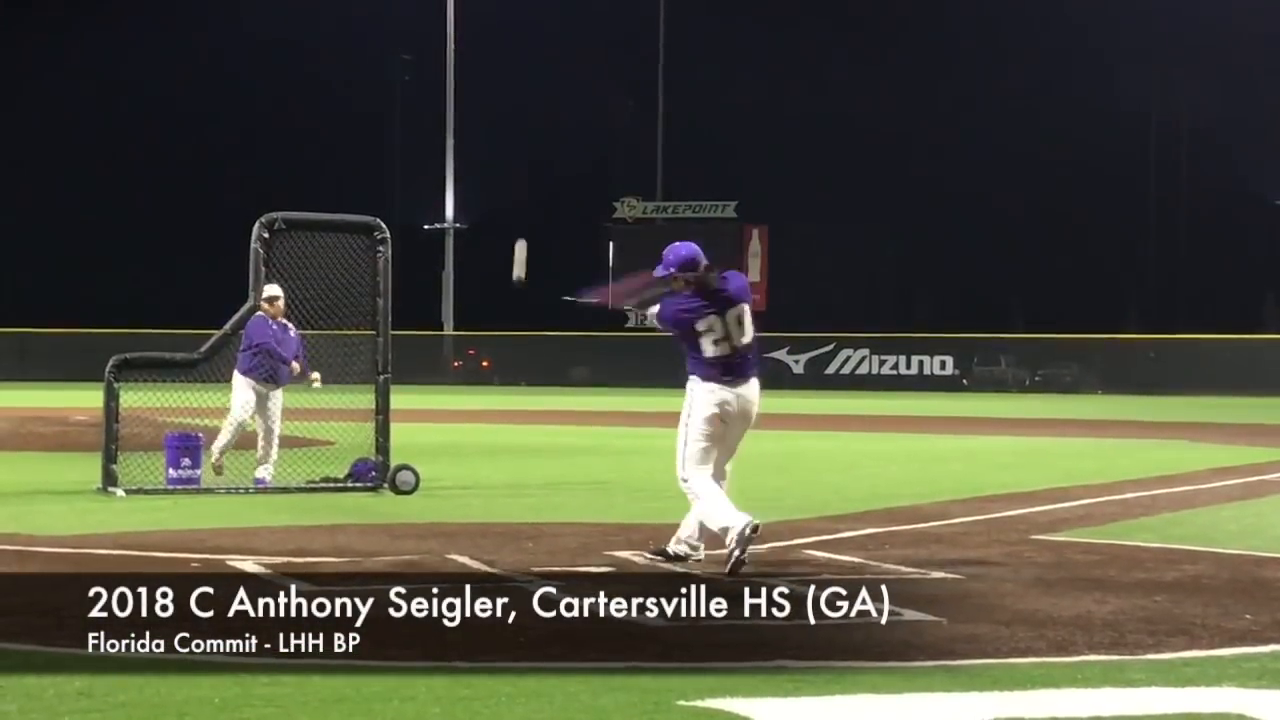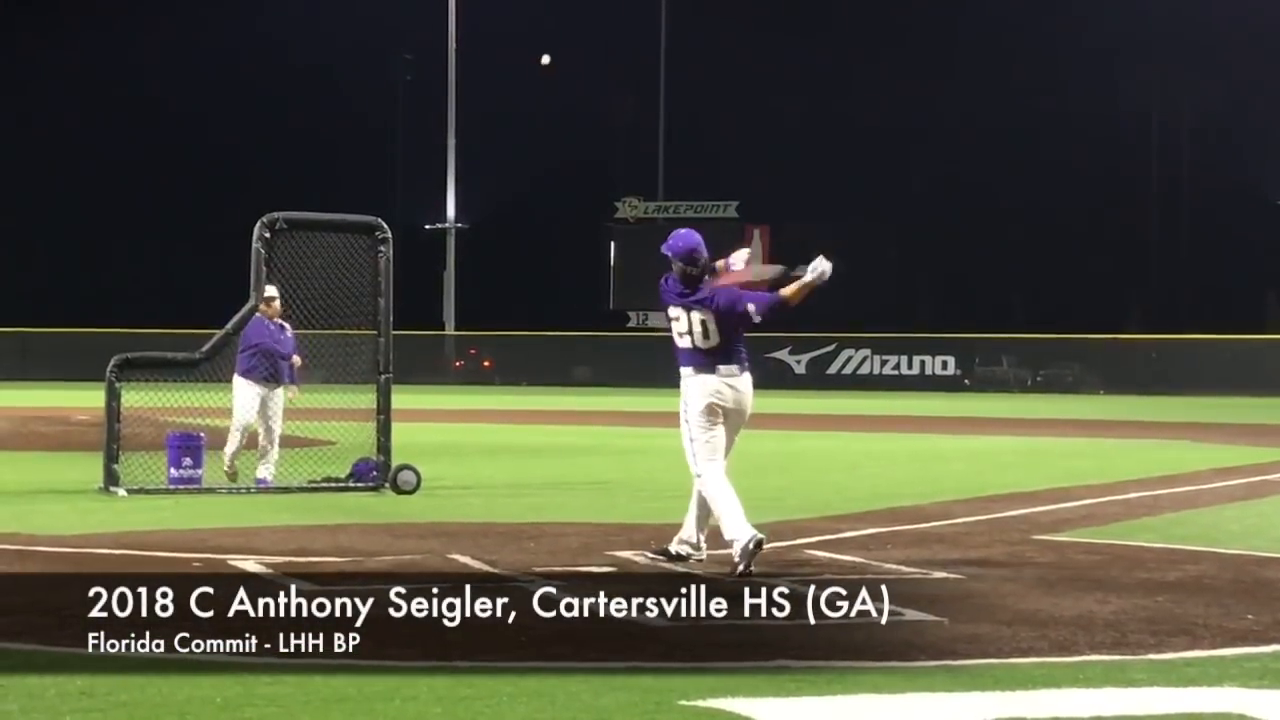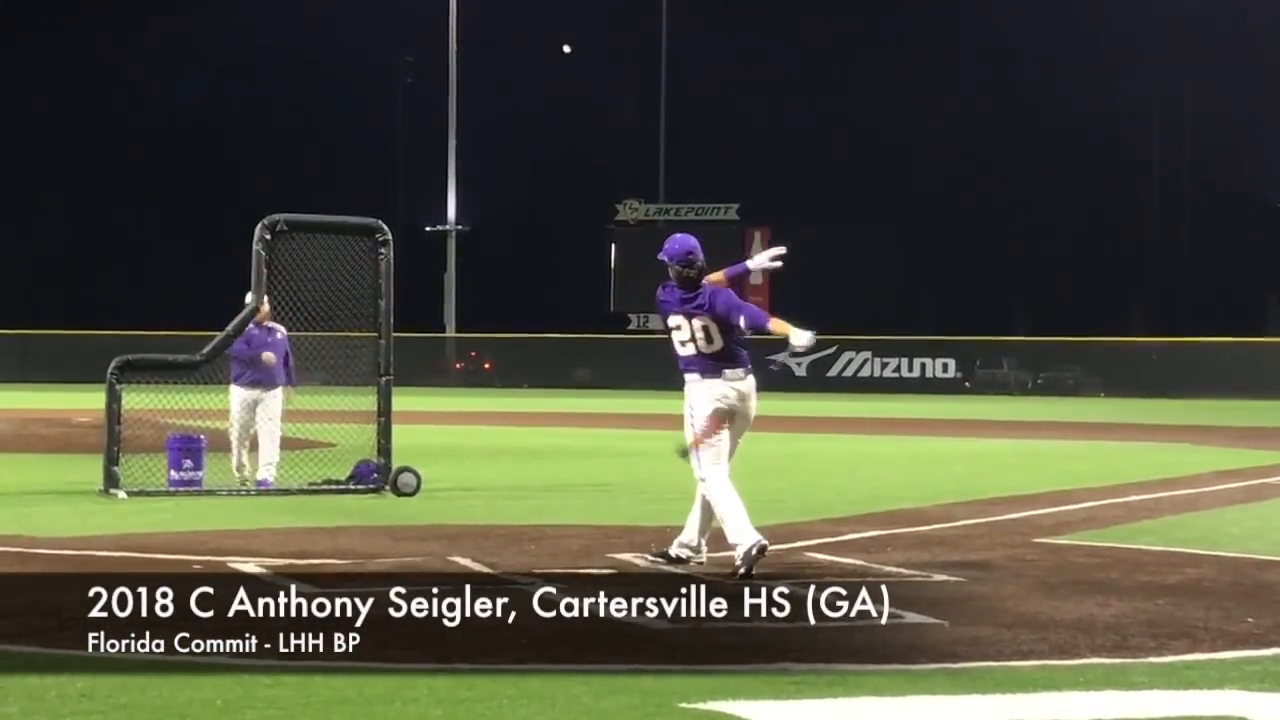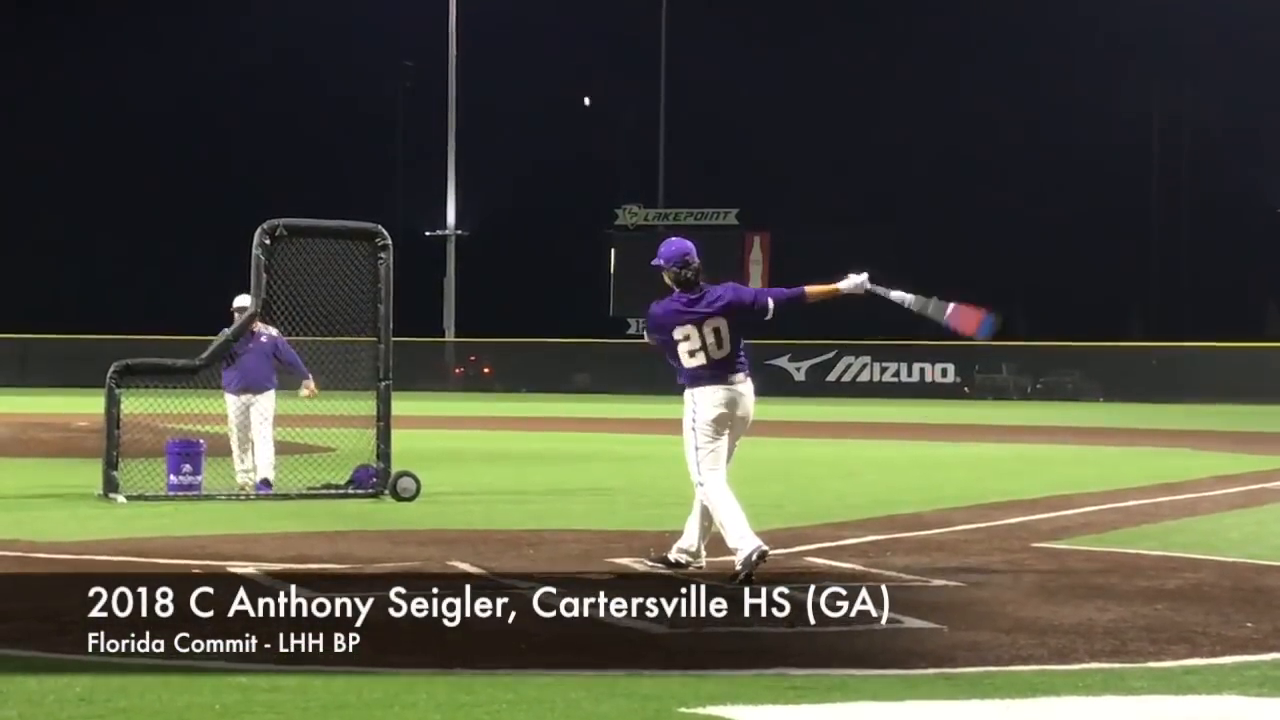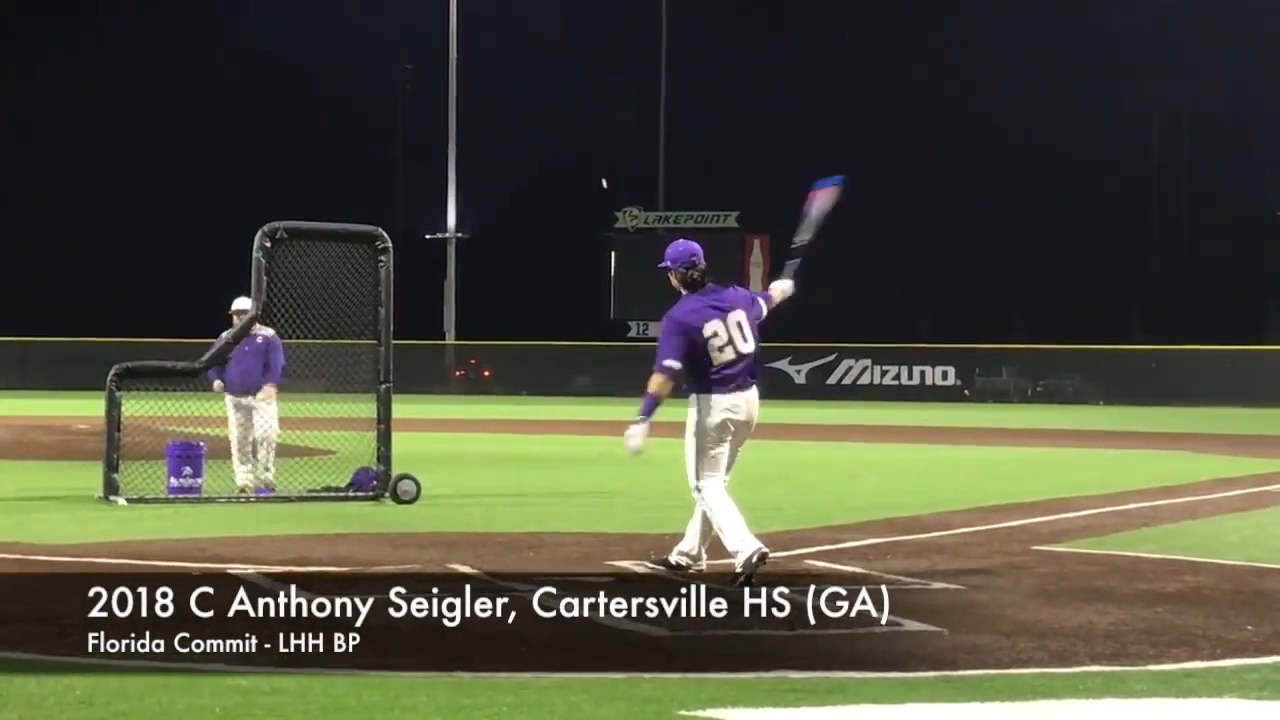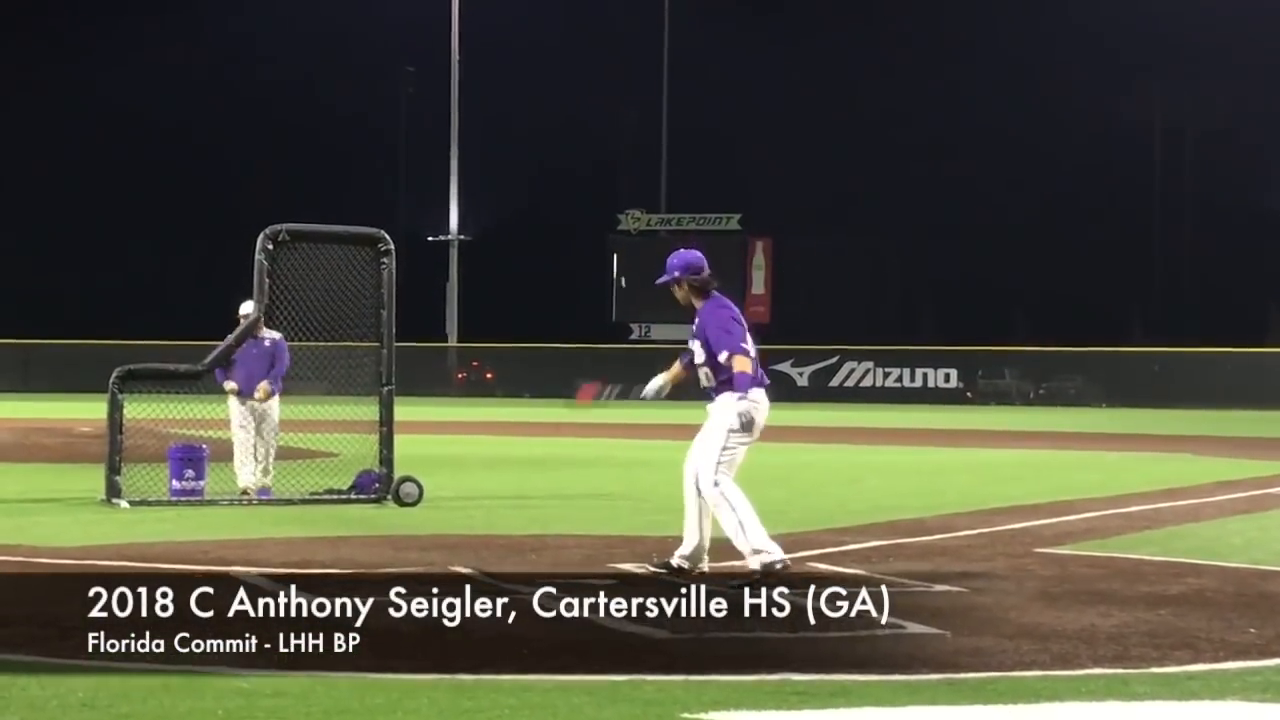
dt=0.3s
person 1, frame 1
left shoulder: (679, 308)
right shoulder: (736, 284)
left elbow: (660, 315)
left wrist: (658, 310)
left hip: (709, 393)
right hip: (746, 392)
left knee: (693, 475)
right knee: (713, 472)
left ankle: (736, 527)
right ankle: (687, 543)
person 1, frame 2
left shoulder: (668, 287)
right shoulder: (720, 297)
right elbow: (765, 304)
left wrist: (728, 263)
right wrist: (811, 278)
left hip: (699, 385)
right hip: (739, 383)
left knee: (708, 471)
right knee: (713, 466)
left ankle: (744, 539)
right ankle: (689, 543)
person 1, frame 3
left shoulder: (665, 297)
right shoulder: (718, 298)
right elbow: (753, 316)
left wrist: (748, 265)
right wrist: (793, 332)
left hip: (705, 390)
right hip: (742, 387)
left knee: (712, 474)
right knee: (714, 470)
left ankle: (747, 541)
right ankle: (689, 546)
person 1, frame 4
left shoulder: (660, 313)
right shoulder: (729, 296)
left elbow: (654, 336)
right elbow: (788, 296)
right wrist: (841, 287)
left hip: (704, 399)
right hip: (741, 392)
left knee: (709, 480)
right knee: (712, 475)
left ankle: (748, 549)
right ankle: (688, 550)
person 1, frame 5
left shoulder: (679, 317)
right shoulder: (734, 296)
left elbow: (666, 372)
right elbow: (762, 303)
left wrist: (643, 419)
right wrist: (778, 290)
left hip: (712, 403)
right hip: (748, 399)
left knee: (706, 485)
right knee: (712, 480)
left ankle: (746, 549)
right ankle: (689, 553)
person 1, frame 6
left shoulder: (715, 315)
right shoulder: (706, 313)
left elbow: (741, 357)
right elbow: (693, 357)
left wrist: (743, 396)
right wrist: (665, 378)
left hip: (739, 404)
right hip: (725, 405)
left knee: (714, 481)
right knee: (694, 473)
left ankle: (766, 556)
right ankle: (690, 556)
person 2, frame 1
left shoulder: (290, 329)
right shoulder: (258, 321)
left elbow: (297, 355)
right elbow: (266, 346)
right wrist: (288, 362)
left hip: (274, 388)
right hip: (247, 381)
left knee: (270, 431)
right knee: (239, 418)
left ankle: (263, 475)
right ankle: (217, 454)
person 2, frame 2
left shoulder: (286, 328)
right shoulder: (255, 322)
left elbow: (291, 356)
right elbow: (265, 345)
left wrist: (292, 383)
right wrist: (289, 357)
left hip: (275, 387)
right hip: (248, 383)
left knee: (271, 430)
right knee: (243, 421)
left ankle: (265, 475)
right ankle: (230, 462)
person 2, frame 3
left shoulder: (279, 331)
right shoulder: (242, 329)
left elbow: (287, 360)
right elbow: (235, 351)
left wrist: (289, 383)
right wrist: (260, 356)
left hip: (271, 391)
right hip: (243, 390)
left knee: (270, 434)
right knee: (239, 433)
left ankle: (265, 477)
right ankle: (243, 475)
person 2, frame 4
left shoulder: (271, 334)
left elbow: (290, 356)
left wrist: (307, 378)
right wrist: (236, 338)
left hip: (264, 394)
right hip: (236, 395)
left knee: (263, 434)
right knee: (240, 439)
left ankle: (265, 479)
right ankle: (247, 481)
person 2, frame 5
left shoulder: (268, 336)
right shoulder: (225, 337)
left elbow: (277, 361)
left wrist: (271, 384)
right wrist: (216, 380)
left hip: (262, 397)
right hip: (235, 398)
left knee: (267, 436)
right knee: (240, 441)
left ankle: (265, 480)
right ankle: (245, 483)
person 2, frame 6
left shoulder: (275, 339)
left elbow: (282, 363)
right elbow: (220, 364)
left wrist: (268, 382)
right wrist: (225, 382)
left hip: (268, 399)
right hip: (240, 400)
left knee: (267, 442)
right knee: (243, 442)
left ankle: (263, 483)
right ankle: (246, 485)
